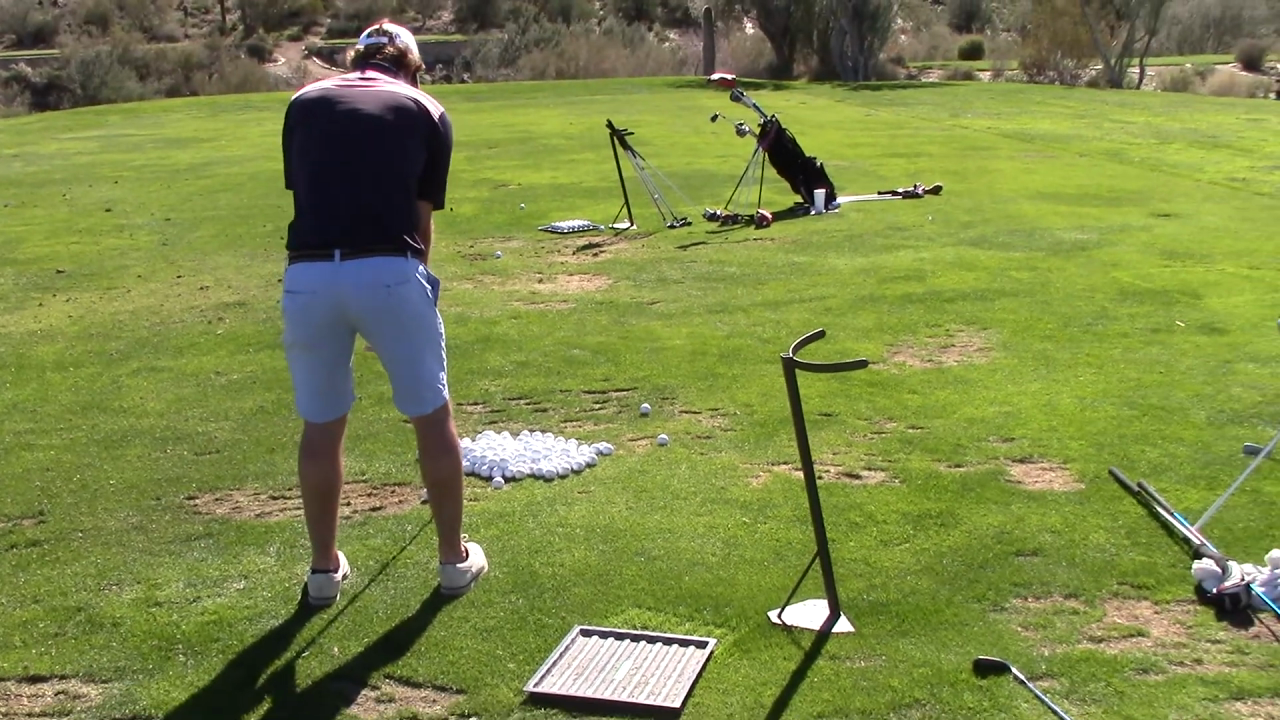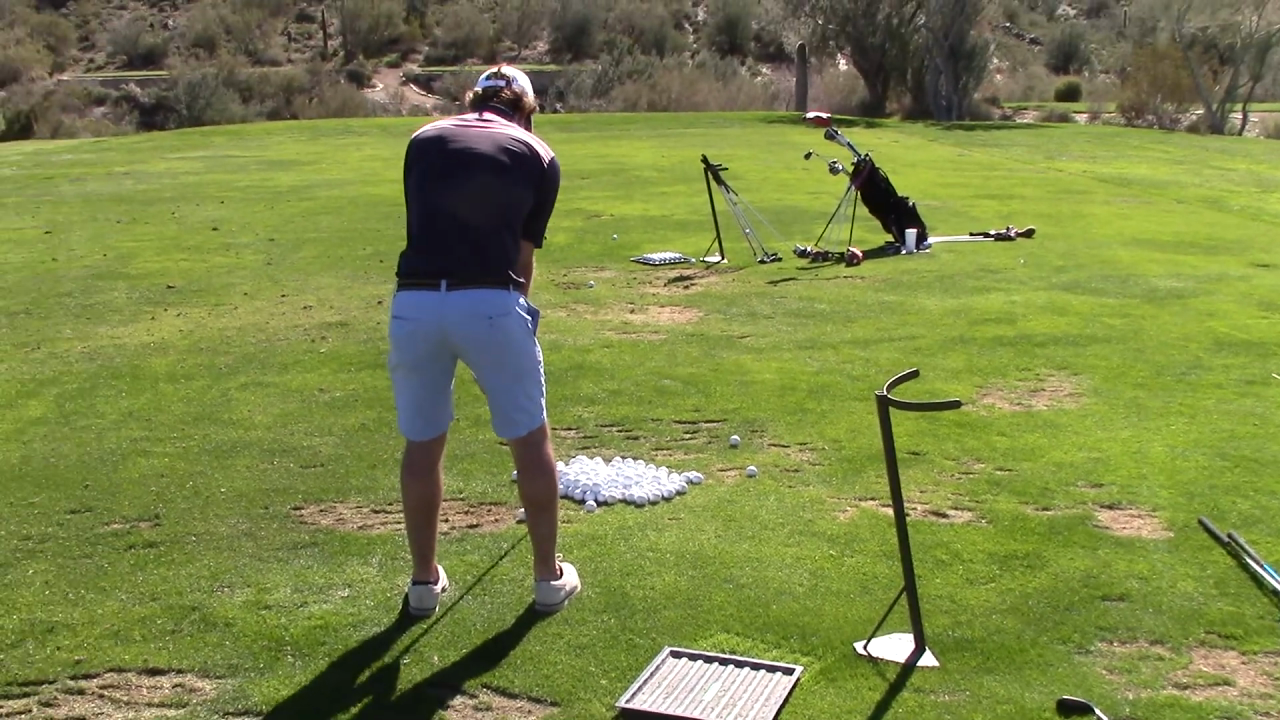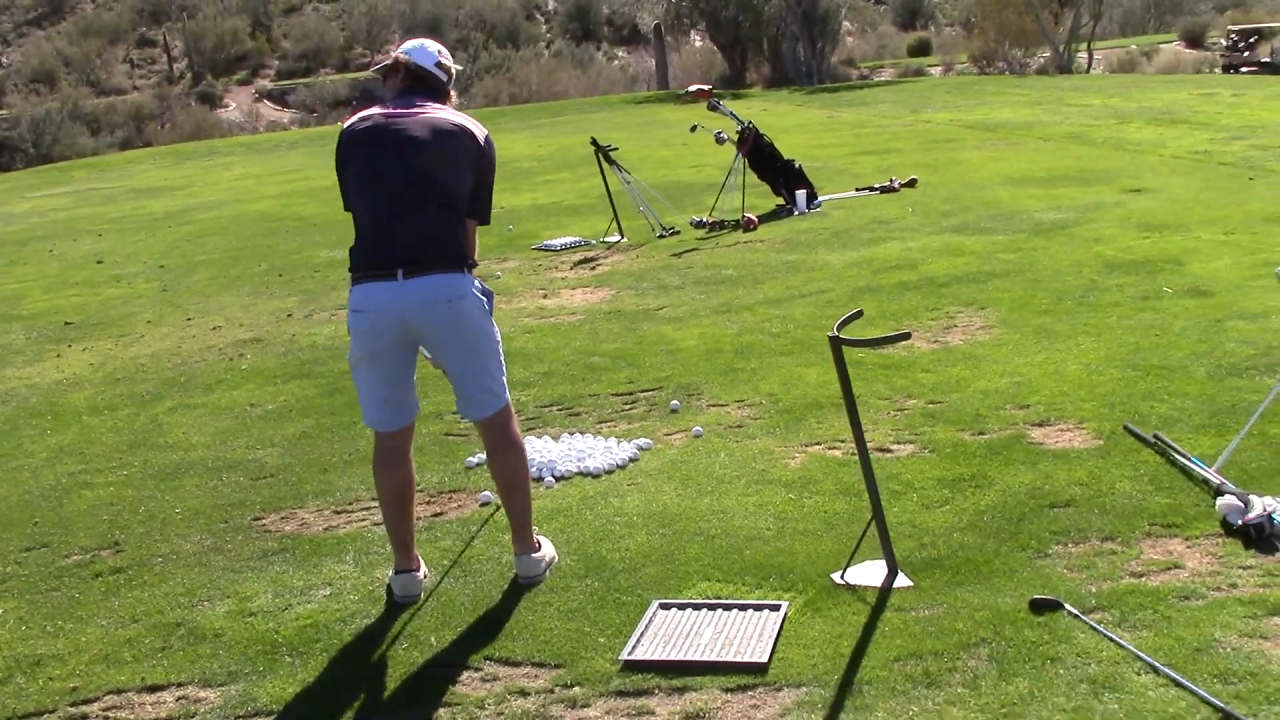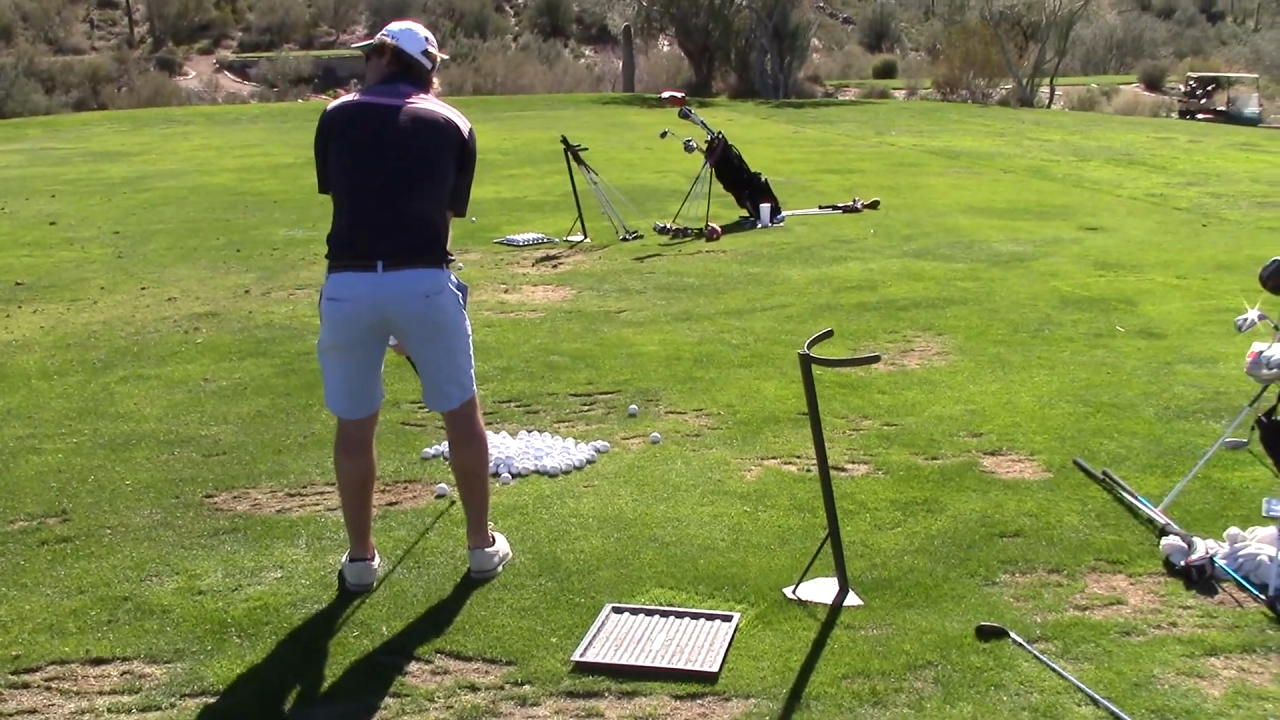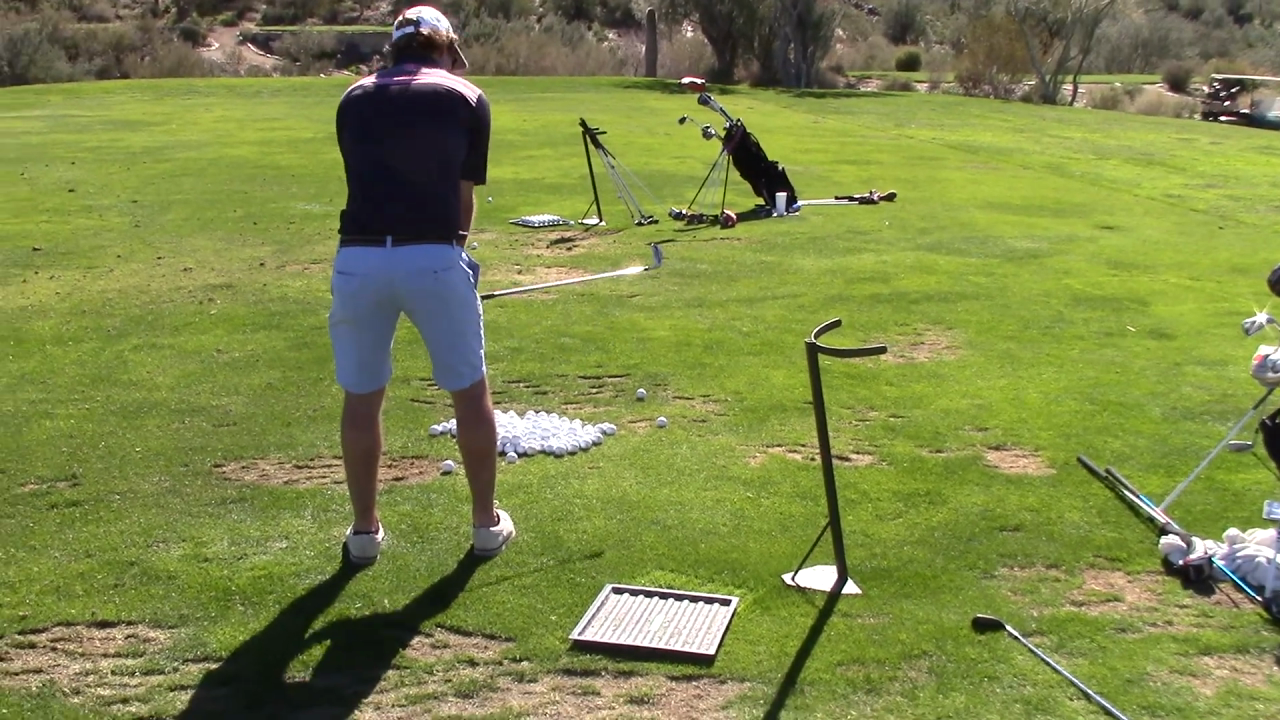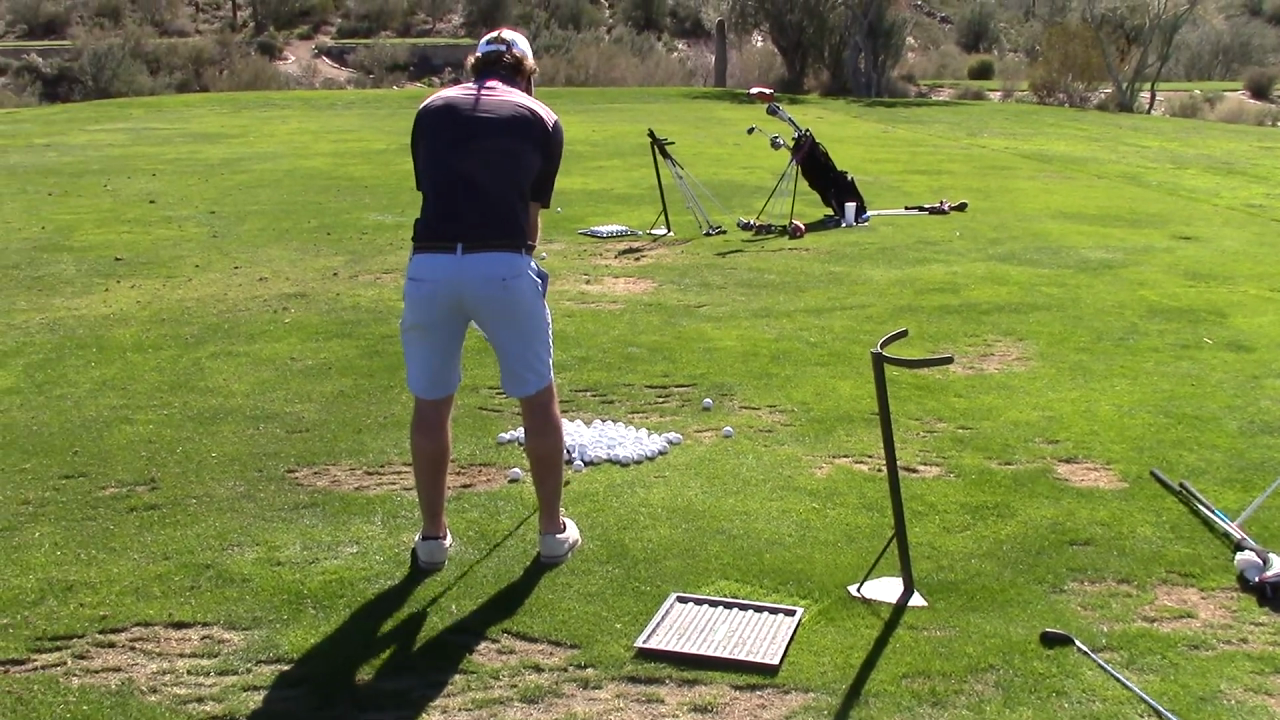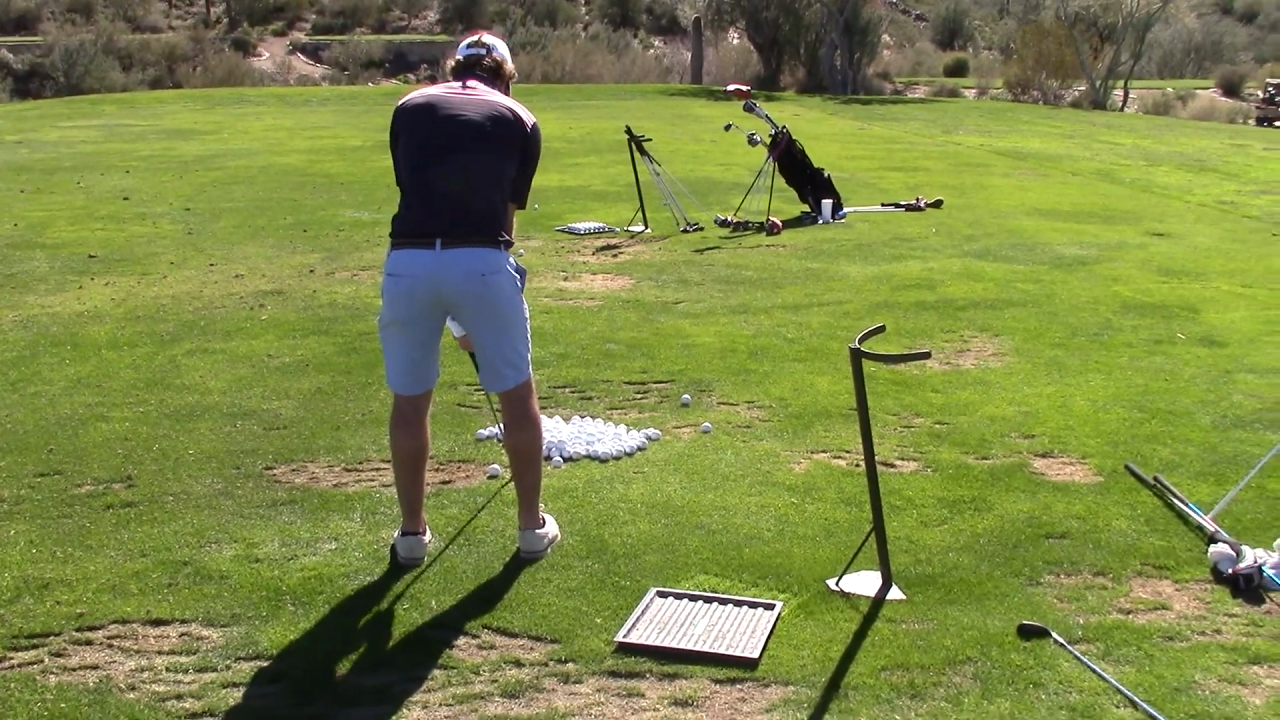
dt=0.5s
person 1, frame 1
left shoulder: (304, 101)
right shoulder: (427, 111)
left hip: (308, 275)
right hip: (388, 273)
left knee: (320, 426)
right knee: (431, 416)
left ankle: (324, 566)
right ankle: (454, 556)
person 1, frame 2
left shoulder: (424, 139)
right shoulder: (538, 154)
left hip: (416, 301)
right hip: (491, 303)
left knee: (422, 445)
right knee: (530, 440)
left ankle: (424, 579)
right ankle: (549, 575)
person 1, frame 3
left shoulder: (354, 132)
right shoulder: (470, 133)
left elbow: (359, 214)
right elbow: (469, 233)
left hip: (372, 294)
right hip: (446, 287)
left knee: (390, 436)
right knee: (496, 419)
left ankle: (406, 568)
right ankle: (527, 549)
person 1, frame 4
left shoulder: (338, 116)
right shoulder: (455, 126)
left elbow: (337, 200)
left hip: (349, 282)
right hip: (424, 281)
left knee: (354, 423)
right knee: (461, 412)
left ankle: (361, 556)
right ankle: (482, 543)
person 1, frame 5
left shoulder: (354, 99)
right shoulder: (467, 98)
right elbow: (463, 197)
left hip: (359, 257)
right hip: (434, 257)
left knee: (361, 398)
right knee: (470, 392)
left ankle: (365, 529)
right ankle: (486, 521)
person 1, frame 6
left shoulder: (432, 109)
right shoulder: (542, 119)
left hip: (431, 265)
right hip: (504, 266)
left knee: (431, 405)
right knee: (538, 399)
left ankle: (433, 536)
right ankle: (552, 529)
person 1, frame 7
left shoulder: (409, 107)
right shoulder: (520, 119)
left hip: (409, 261)
right hip: (481, 262)
left knee: (409, 400)
right knee: (517, 394)
left ankle: (412, 531)
right ankle: (531, 524)
